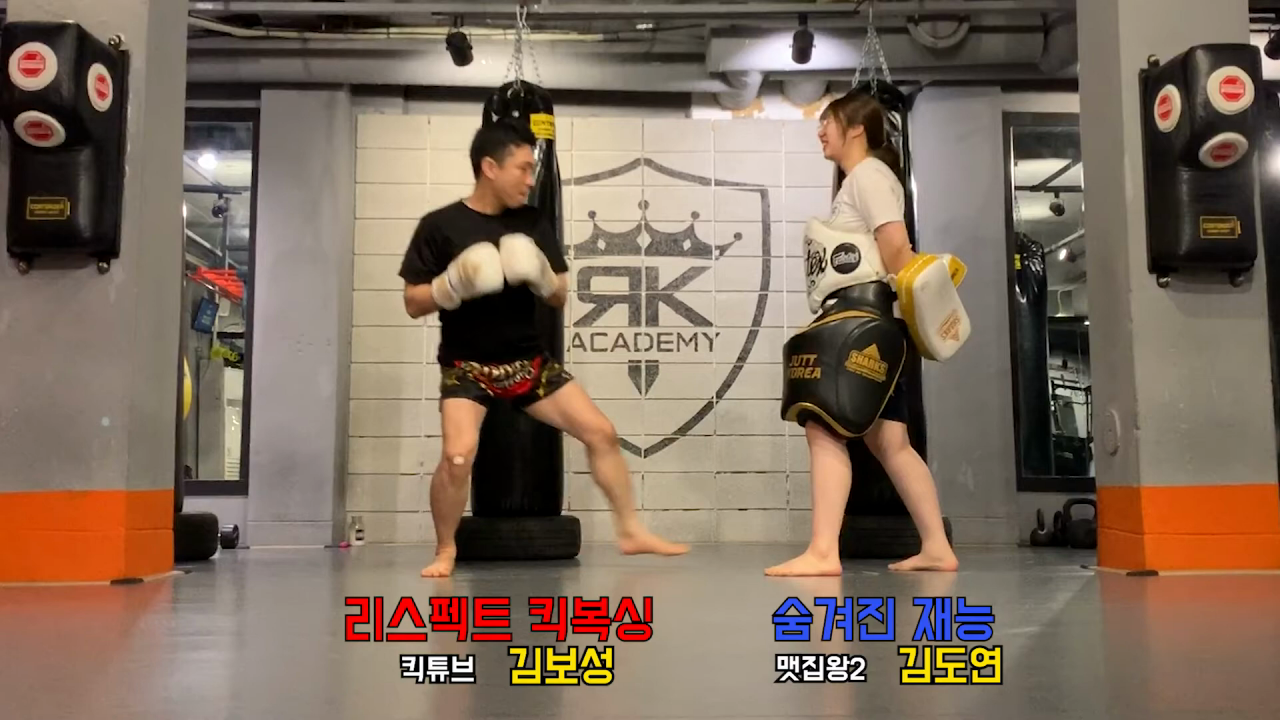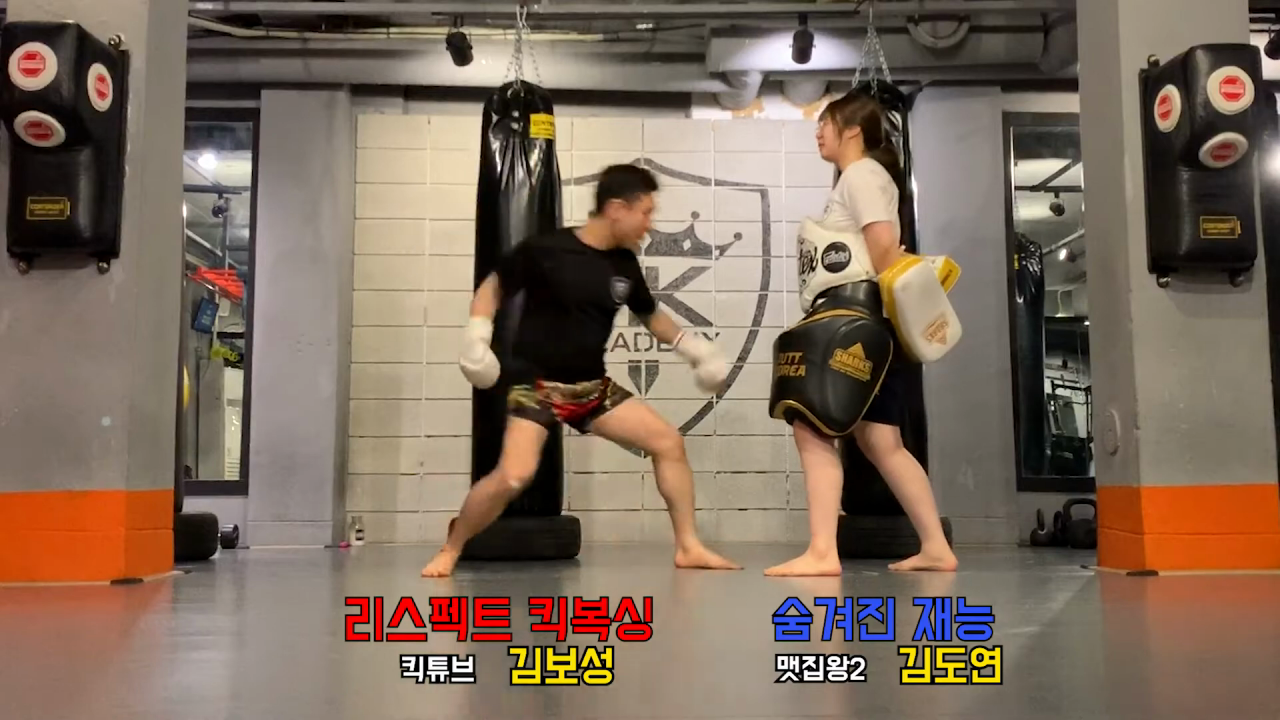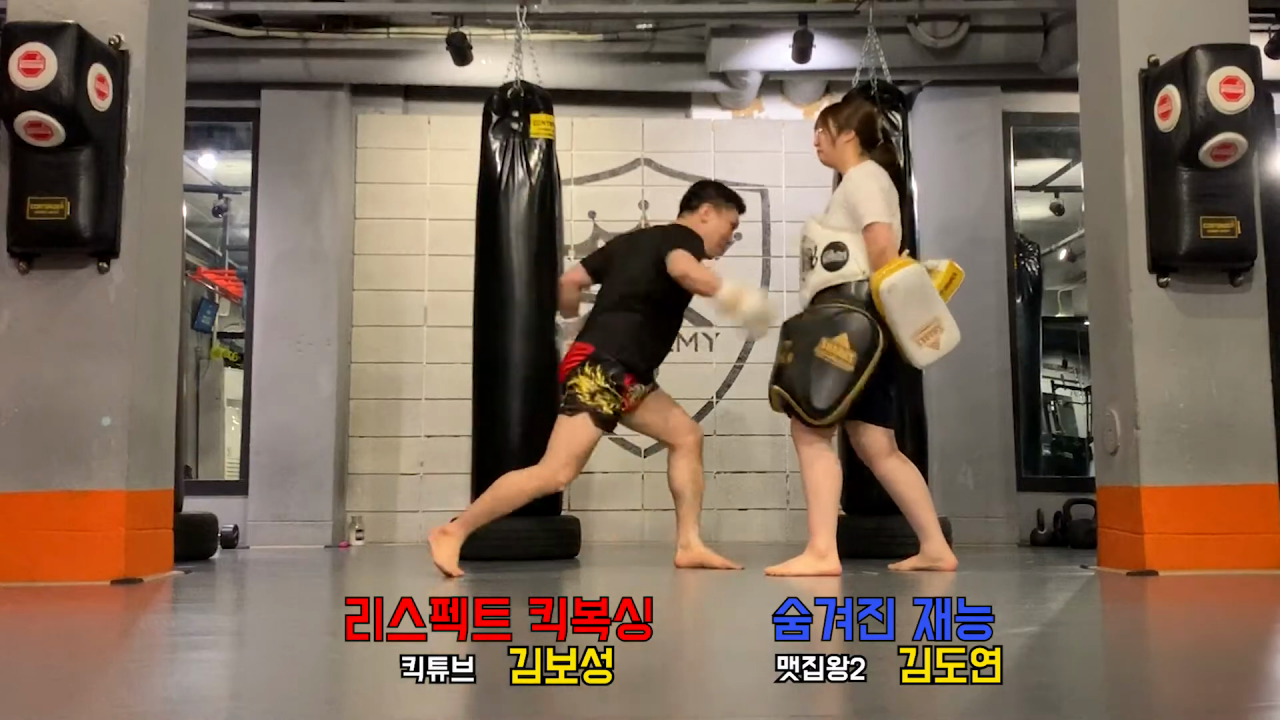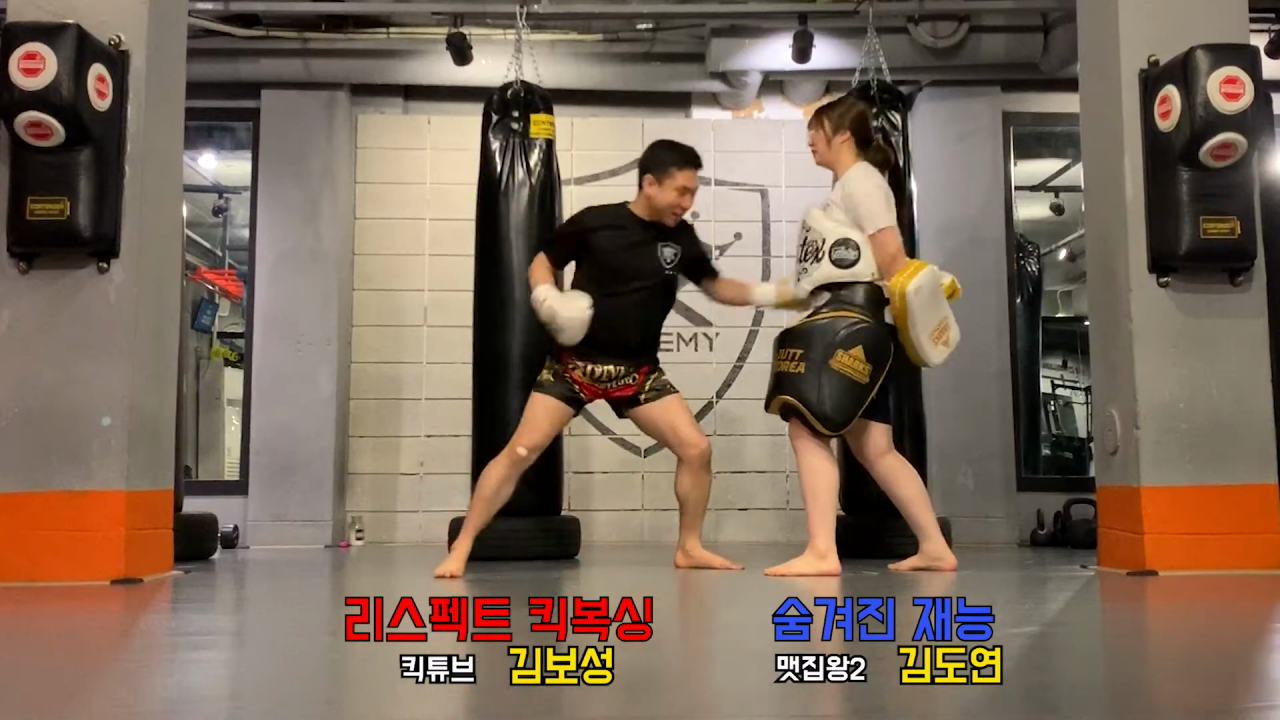
dt=0.3s
person 1, frame 1
left shoulder: (868, 175)
right shoulder: (857, 181)
left elbow: (896, 245)
right elbow: (877, 252)
left hip: (865, 319)
left knee: (824, 427)
right knee: (886, 441)
left ankle: (823, 553)
right ankle: (937, 548)
person 1, frame 2
left shoulder: (860, 175)
right shoulder: (861, 178)
left elbow: (884, 245)
right elbow: (885, 250)
left knee: (812, 428)
right knee: (881, 442)
left ankle: (822, 552)
right ankle: (936, 548)
person 1, frame 3
left shoulder: (862, 178)
right shoulder: (863, 182)
left elbow: (882, 247)
right elbow: (877, 252)
left wrist: (888, 313)
left hip: (852, 321)
right hip: (846, 324)
left knee: (810, 426)
right knee: (876, 447)
left ankle: (822, 551)
right ankle: (935, 547)
person 1, frame 4
left shoulder: (859, 180)
right shoulder: (853, 185)
left elbow: (891, 252)
left hip: (849, 321)
right hip: (840, 324)
left knee: (806, 427)
right knee: (873, 447)
left ankle: (821, 552)
right ankle: (935, 547)
person 2, frame 1
left shoulder: (531, 221)
right shoulder: (439, 226)
left elbow: (561, 291)
right elbow: (414, 299)
left wrist: (540, 275)
right wrist: (453, 284)
left hip: (529, 362)
right hip: (466, 365)
left knee: (601, 433)
right knee: (458, 456)
left ankle: (631, 531)
right ankle: (446, 549)
person 2, frame 2
left shoulder: (624, 262)
right shoulder: (548, 249)
left elbow: (651, 315)
right elbow: (493, 287)
left wrist: (691, 345)
right wrist: (476, 336)
left hip: (590, 384)
right hip: (536, 384)
left knee: (669, 442)
right knee: (514, 476)
left ankle: (689, 547)
right ankle: (450, 550)
person 2, frame 3
left shoulder: (631, 241)
right shoulder: (680, 238)
left elbow: (571, 280)
right elbow: (683, 269)
left wrist: (572, 315)
right wrist: (735, 297)
left hip: (626, 378)
right hip: (602, 370)
left knee: (688, 437)
right knee: (554, 476)
left ankle: (691, 546)
right ankle: (453, 533)
person 2, frame 4
left shoulder: (681, 235)
right shoulder: (593, 222)
left elbow: (717, 286)
right elbow: (541, 263)
left wrist: (769, 292)
right wrist: (548, 300)
left hip: (638, 370)
right hip: (575, 361)
left knee: (697, 449)
right knee: (522, 449)
left ankle: (690, 548)
right ankle: (461, 547)
